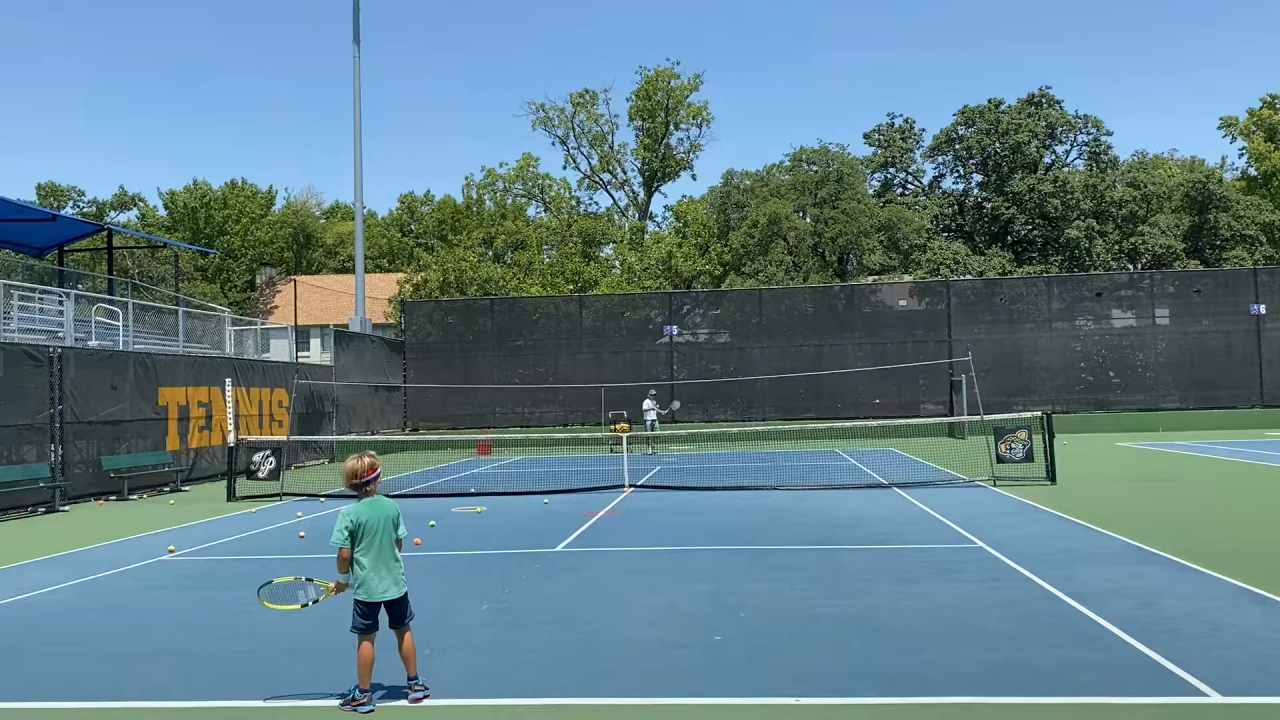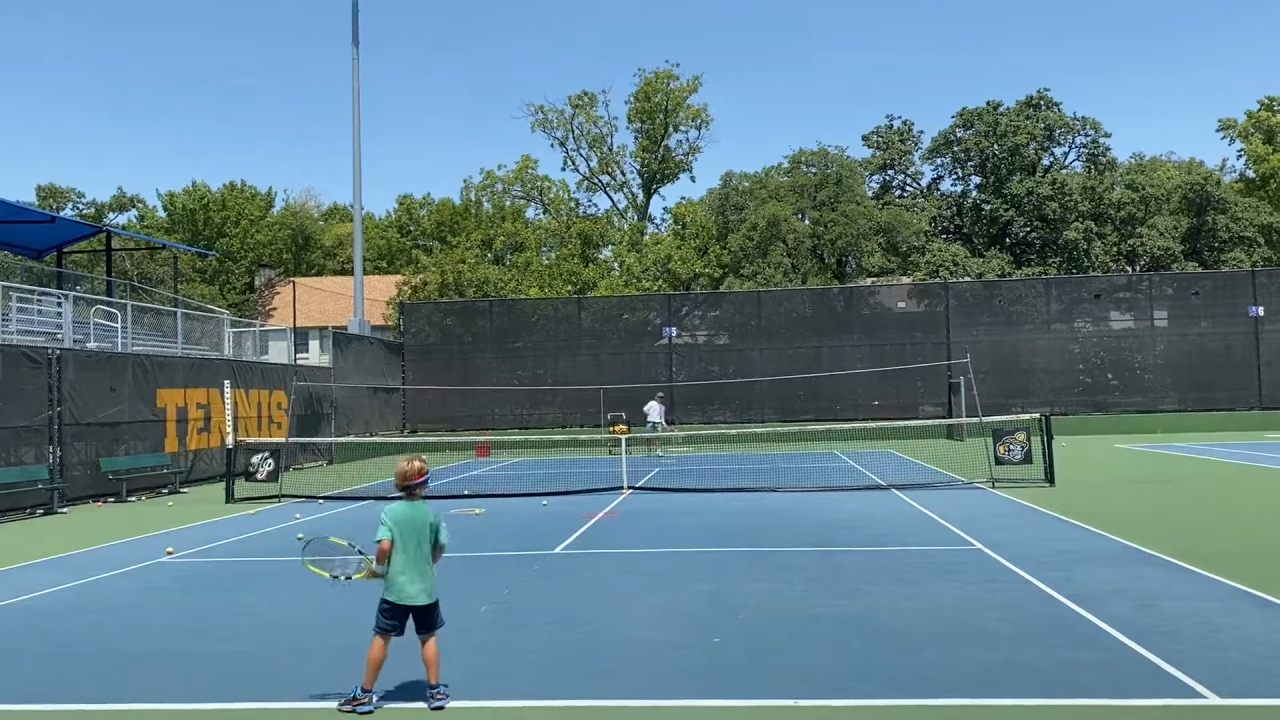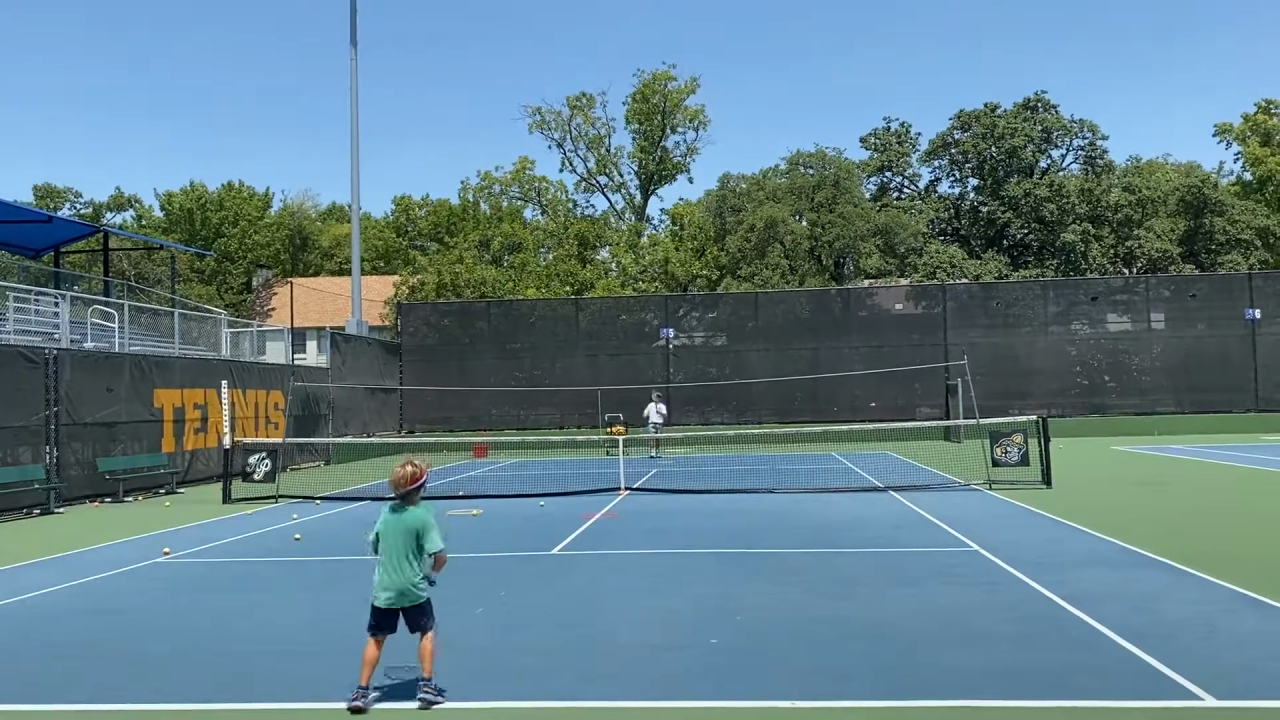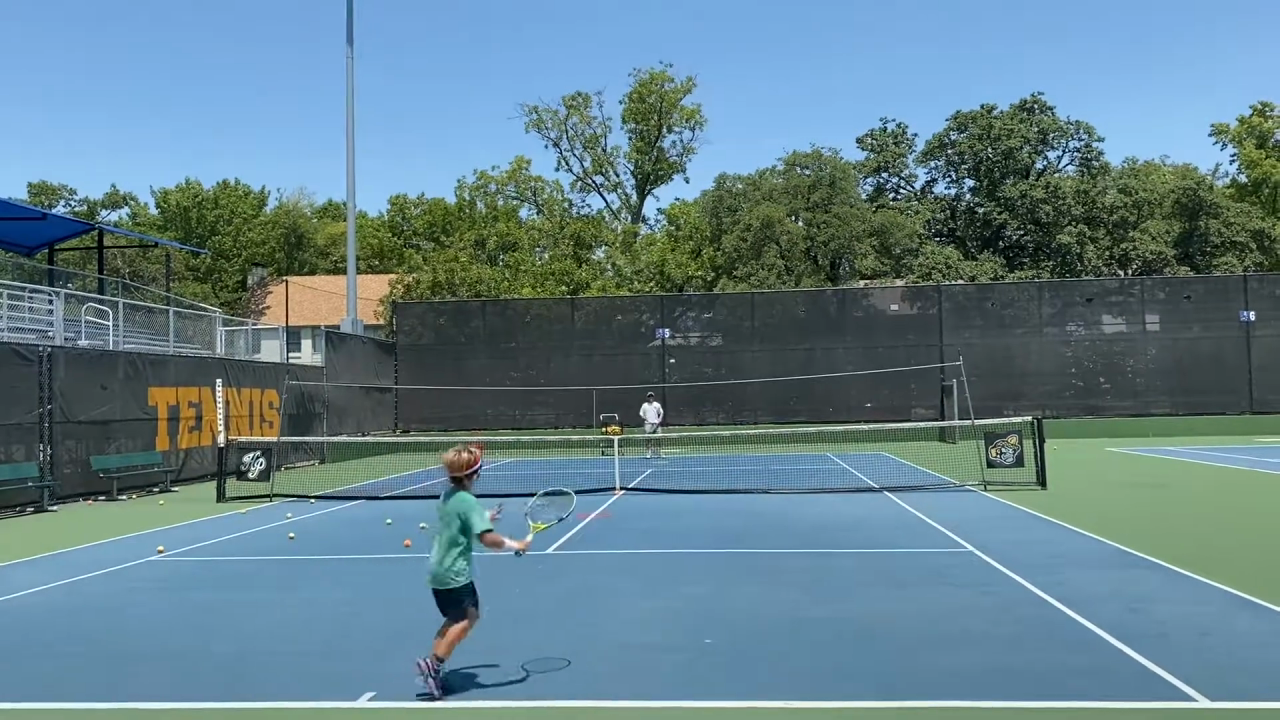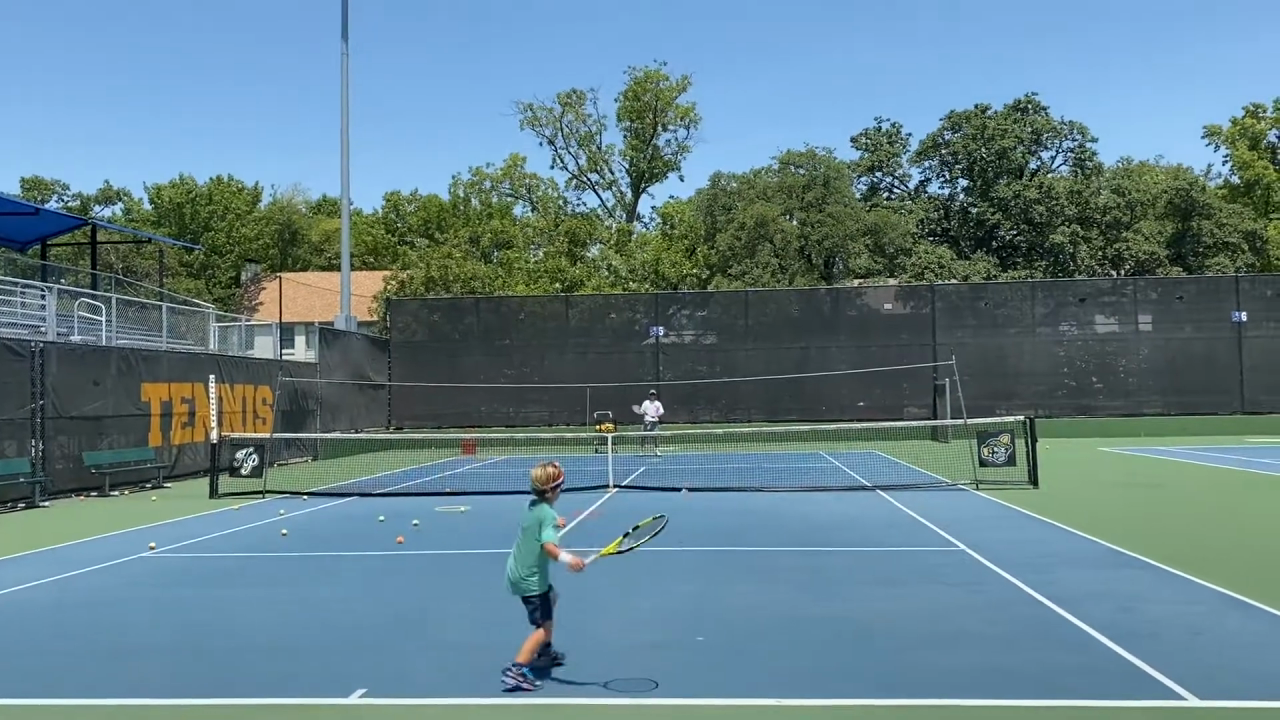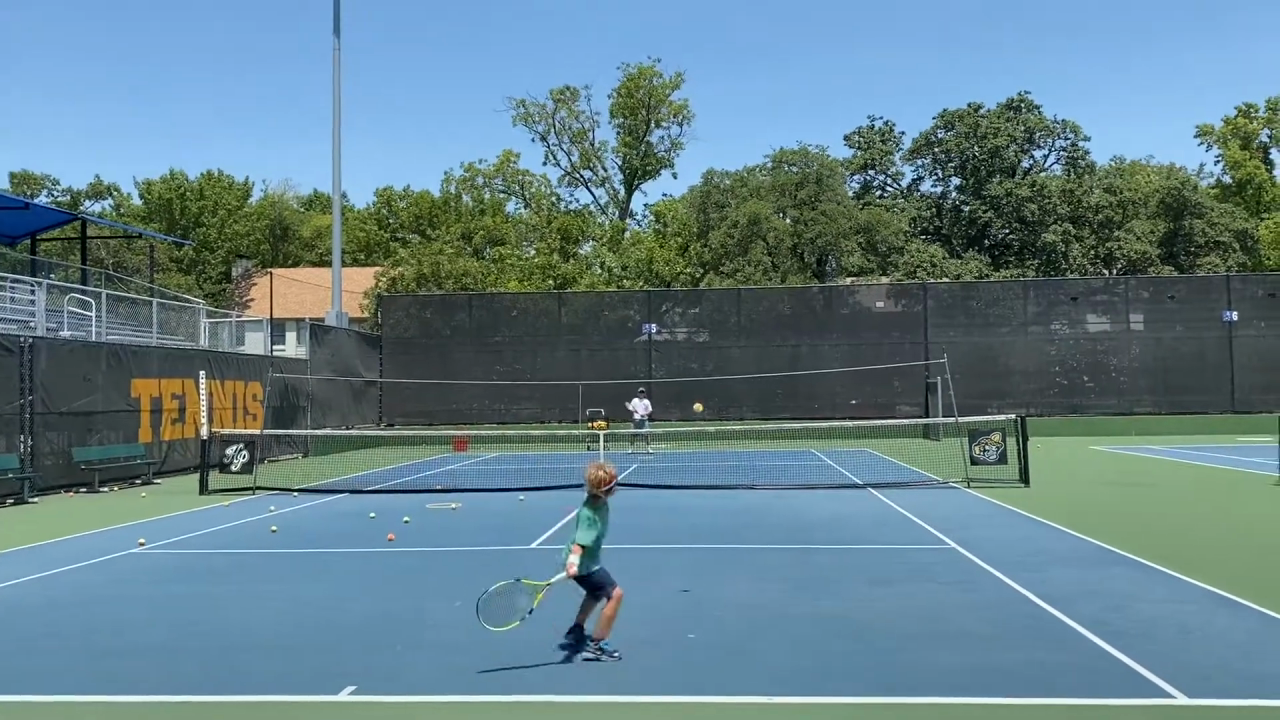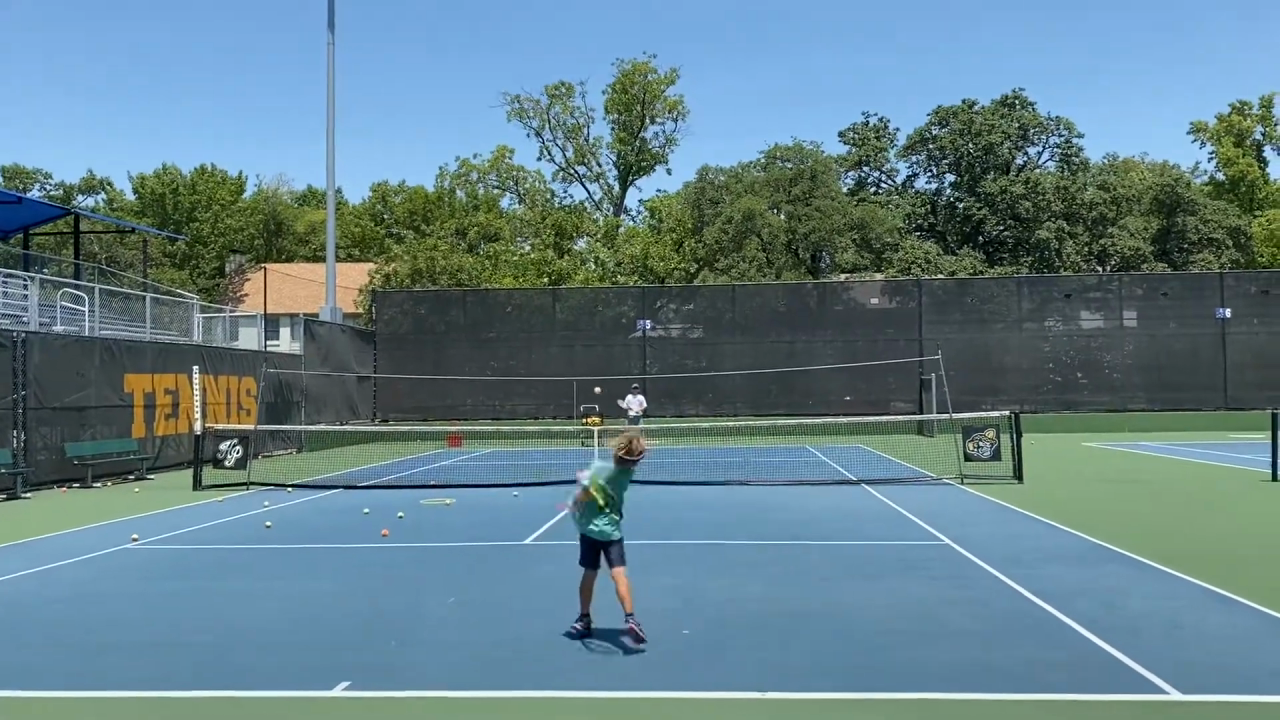
dt=0.5s
person 1, frame 1
left shoulder: (348, 513)
right shoulder: (391, 506)
left elbow: (344, 554)
right elbow: (399, 543)
left wrist: (342, 579)
left hip: (366, 586)
right hip: (395, 582)
left knee: (366, 638)
right knee: (403, 631)
left ankle: (363, 695)
right ankle: (414, 684)
person 1, frame 2
left shoulder: (390, 511)
right shoulder: (433, 513)
left elbow: (384, 548)
right elbow: (439, 550)
left wrist: (379, 568)
left hip: (396, 588)
right hip: (426, 589)
left knee: (382, 639)
right knee: (428, 637)
left ankle: (365, 694)
right ankle: (436, 691)
person 1, frame 3
left shoulder: (387, 512)
right shoulder: (424, 517)
left elbow: (375, 547)
right elbow: (438, 558)
right wrist: (434, 571)
left hip: (383, 589)
right hip: (412, 589)
left knee: (376, 639)
right knee: (427, 630)
left ankle: (361, 693)
right ankle: (427, 685)
person 1, frame 4
left shoulder: (447, 495)
right shoulder: (468, 502)
right elbow: (486, 538)
left wrist: (485, 515)
right wrist: (514, 544)
left hip: (439, 570)
right hip: (454, 573)
left knee: (455, 618)
right knee: (469, 616)
left ankle: (433, 666)
right ankle: (433, 662)
person 1, frame 5
left shoulder: (532, 504)
right shoulder: (547, 515)
right elbow: (548, 546)
left wrist: (556, 521)
right wrist: (569, 559)
left hip: (517, 574)
right hip: (531, 580)
left knee: (548, 608)
right knee: (544, 626)
left ankle: (544, 651)
right ankle: (515, 672)
person 1, frame 6
left shoulder: (598, 501)
right shoulder: (590, 515)
right elbow: (579, 544)
right wrist: (573, 562)
left hip: (588, 563)
right hip: (585, 565)
left knee: (598, 592)
right knee: (615, 594)
left ankle: (577, 630)
right ankle: (596, 645)
person 1, frame 7
left shoulder: (599, 469)
right shoulder: (627, 473)
left elbow: (583, 497)
left wrist: (575, 508)
right wrist: (587, 479)
left hip: (590, 529)
right hip: (612, 530)
left knee: (589, 573)
right knee: (619, 573)
left ankle: (584, 620)
right ankle: (630, 618)
